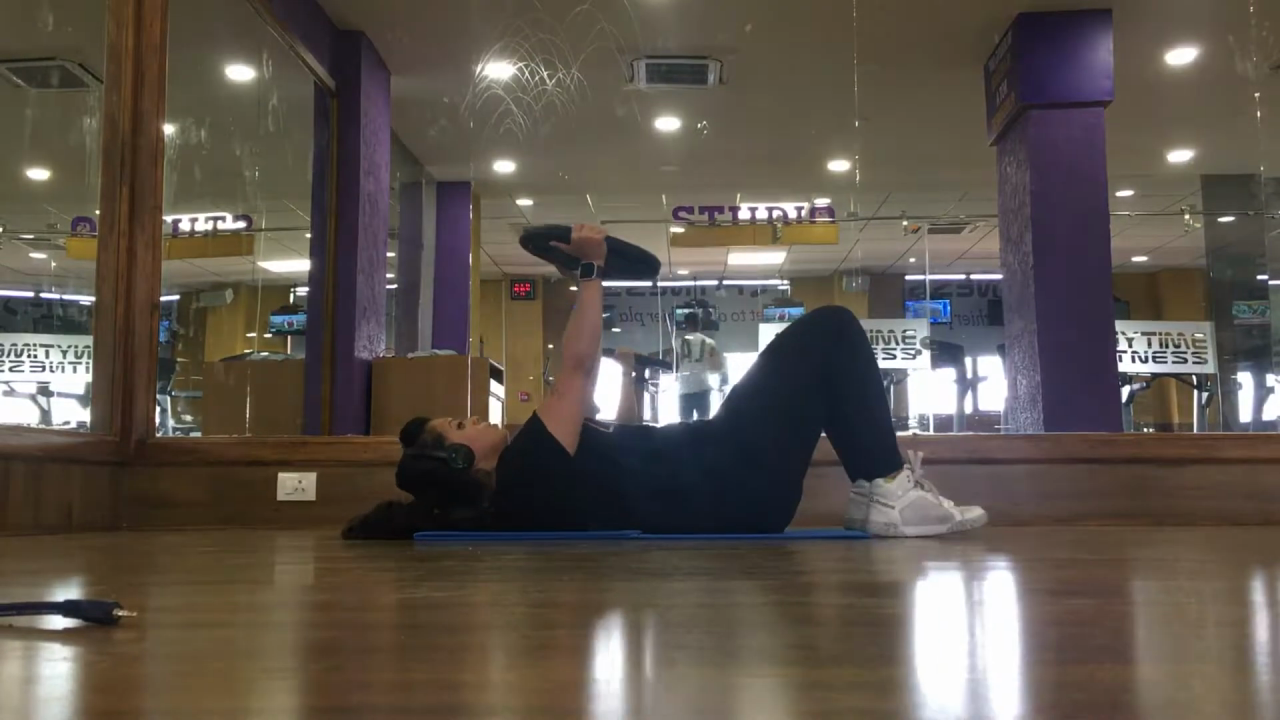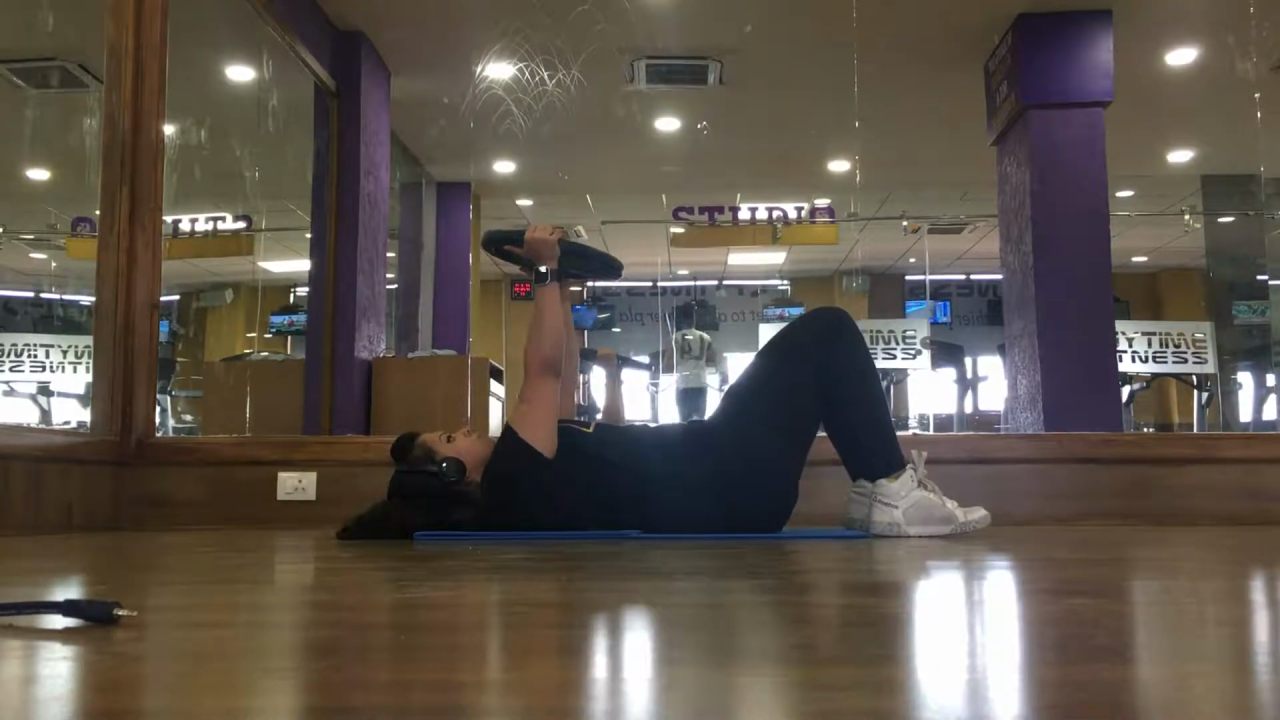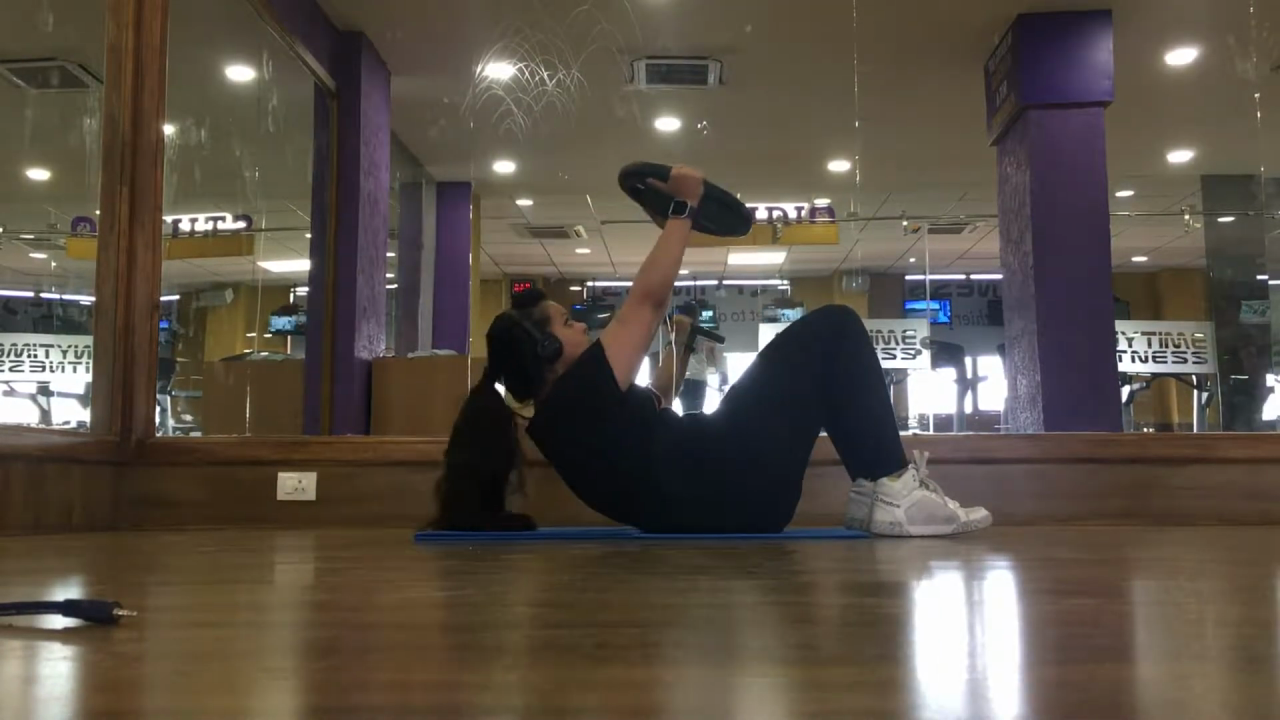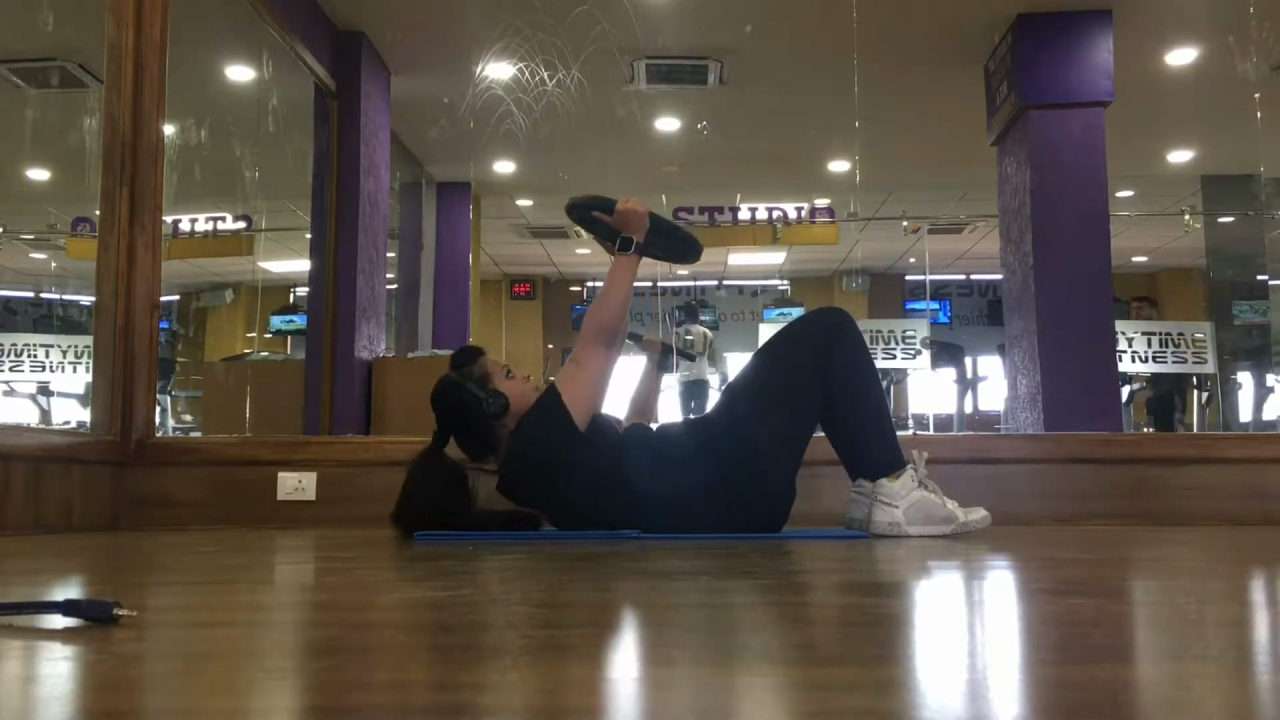
dt=1s
person 1, frame 1
left shoulder: (518, 488)
right shoulder: (526, 472)
right elbow: (575, 370)
left wrist: (626, 368)
right wrist: (592, 270)
left hip: (719, 480)
right hip: (736, 486)
left knee: (820, 342)
right knee: (831, 329)
left ankle: (872, 492)
right ankle: (891, 493)
person 1, frame 2
left shoulder: (509, 486)
right shoulder: (512, 480)
left elbow: (560, 395)
right elbow: (542, 374)
left wrist: (559, 294)
right wrist: (546, 272)
left hip: (713, 476)
right hip: (731, 487)
left knee: (818, 340)
right knee: (827, 330)
left ankle: (877, 491)
right ankle: (891, 494)
person 1, frame 3
left shoulder: (560, 414)
right shoulder: (579, 392)
right elbow: (646, 300)
left wrist: (679, 351)
right wrist: (683, 209)
left hip: (706, 500)
right hip: (731, 492)
left knee: (824, 347)
right knee: (834, 328)
left ankle: (878, 489)
right ankle: (892, 491)
person 1, frame 4
left shoulder: (528, 463)
right shoulder: (539, 440)
right elbow: (598, 342)
left wrist: (654, 365)
right wrist: (630, 244)
left hip: (713, 487)
right hip: (727, 489)
left knee: (819, 344)
right knee: (828, 331)
left ankle: (877, 490)
right ankle: (891, 493)
